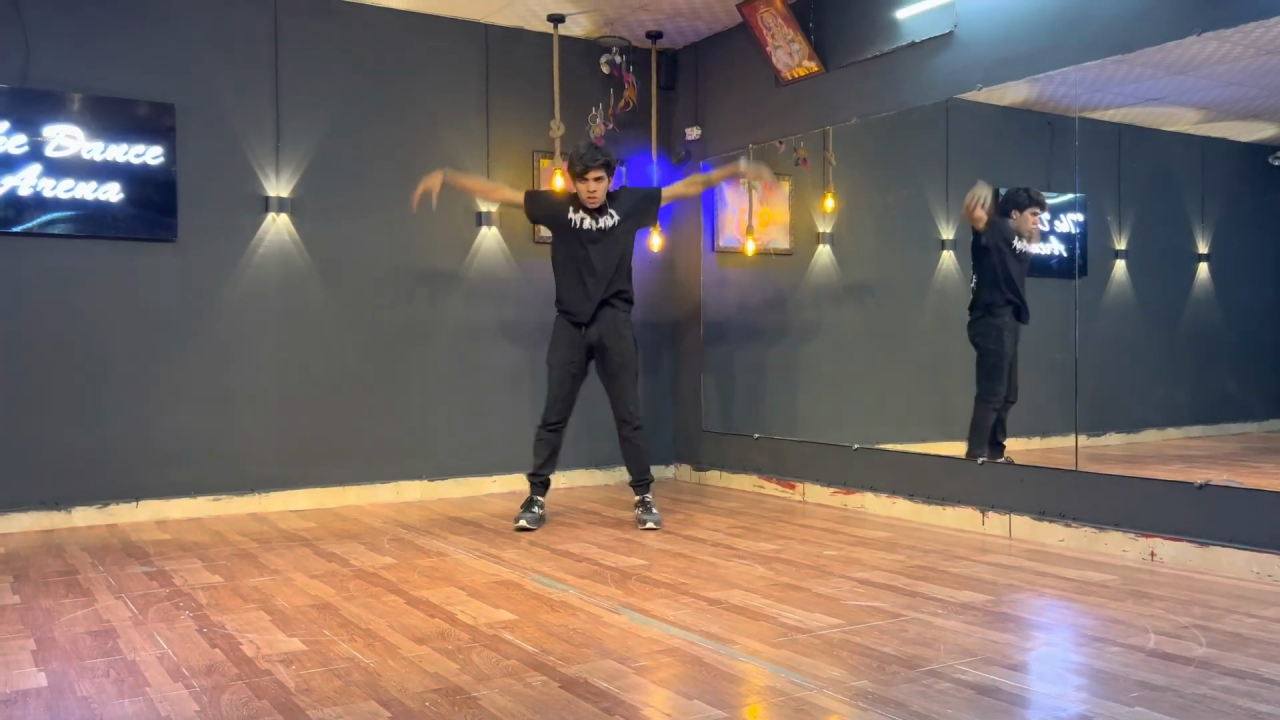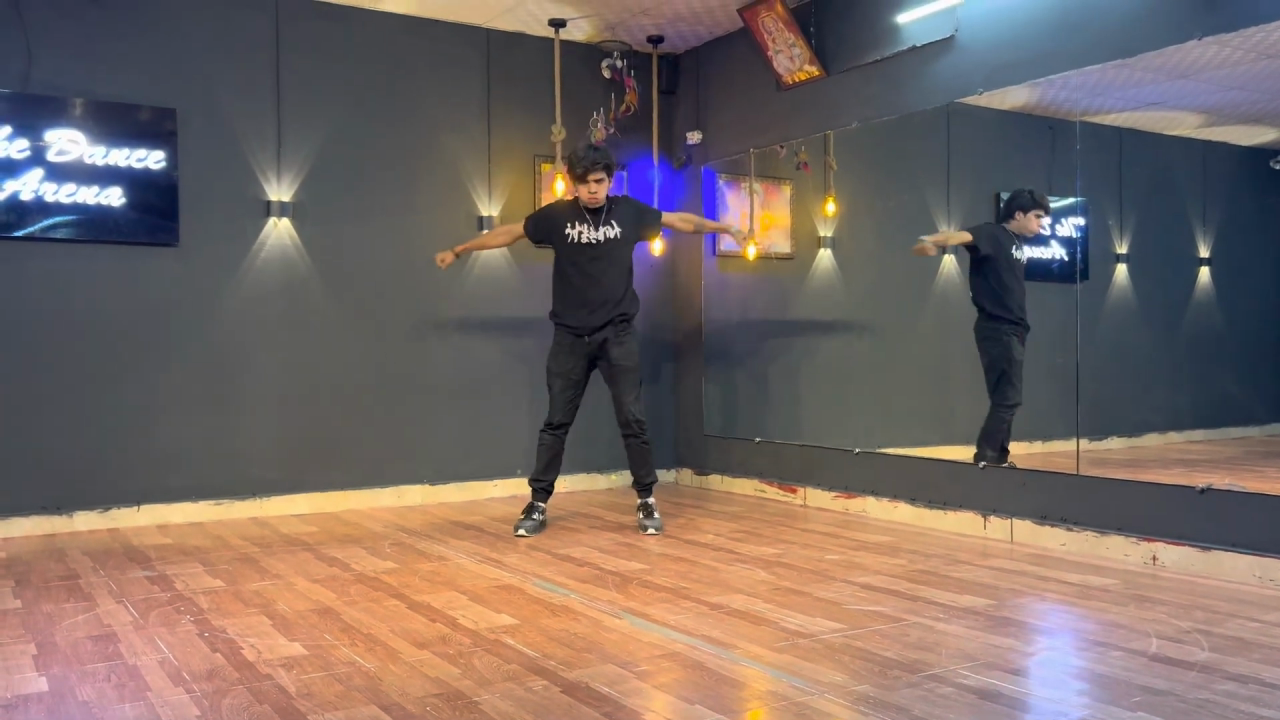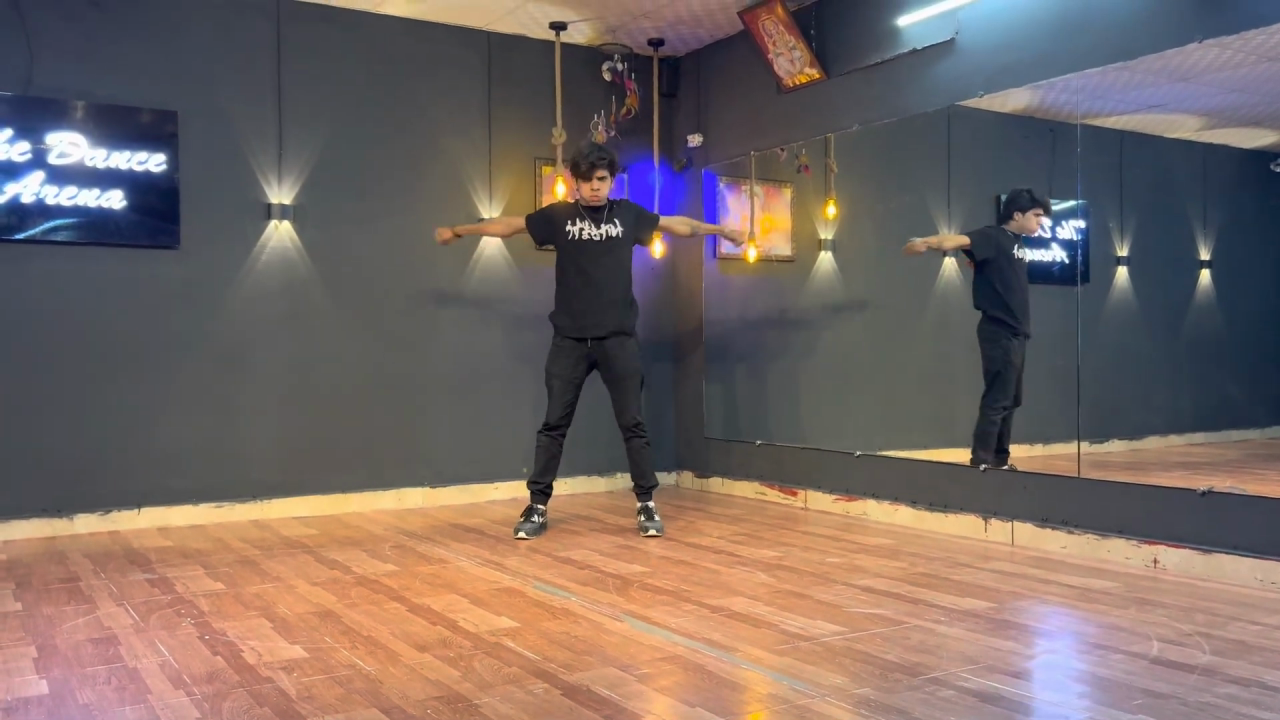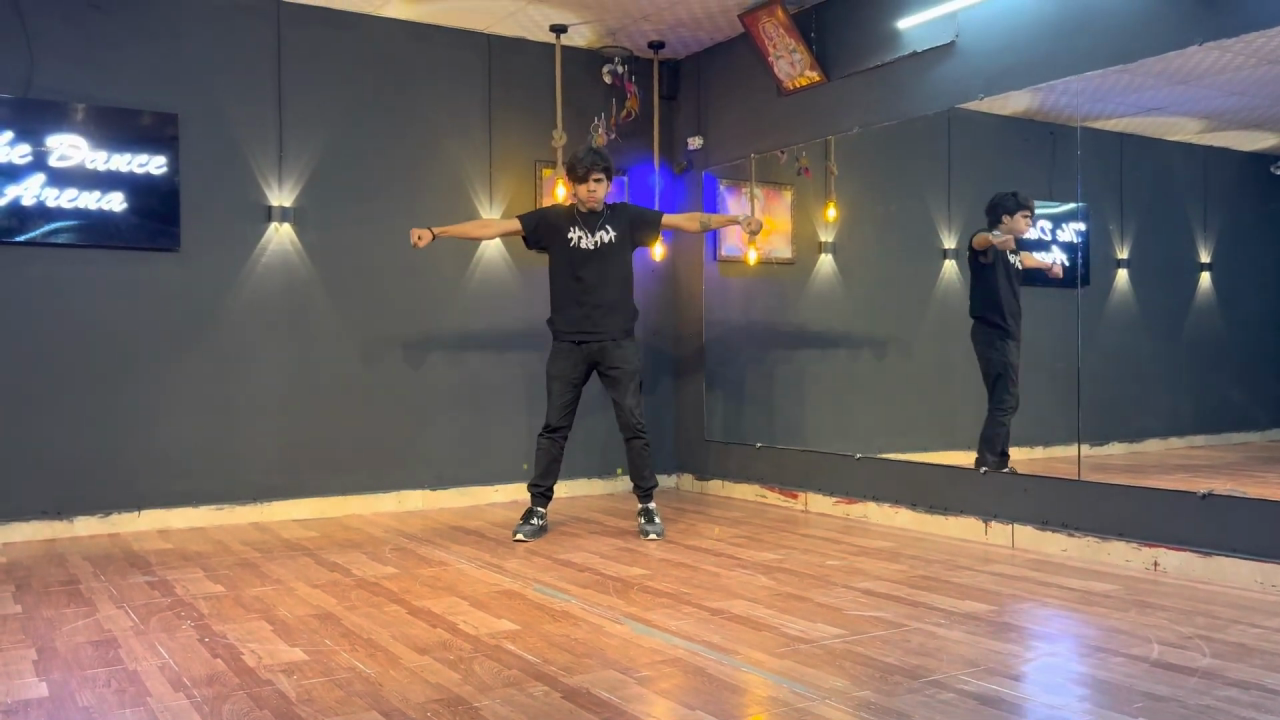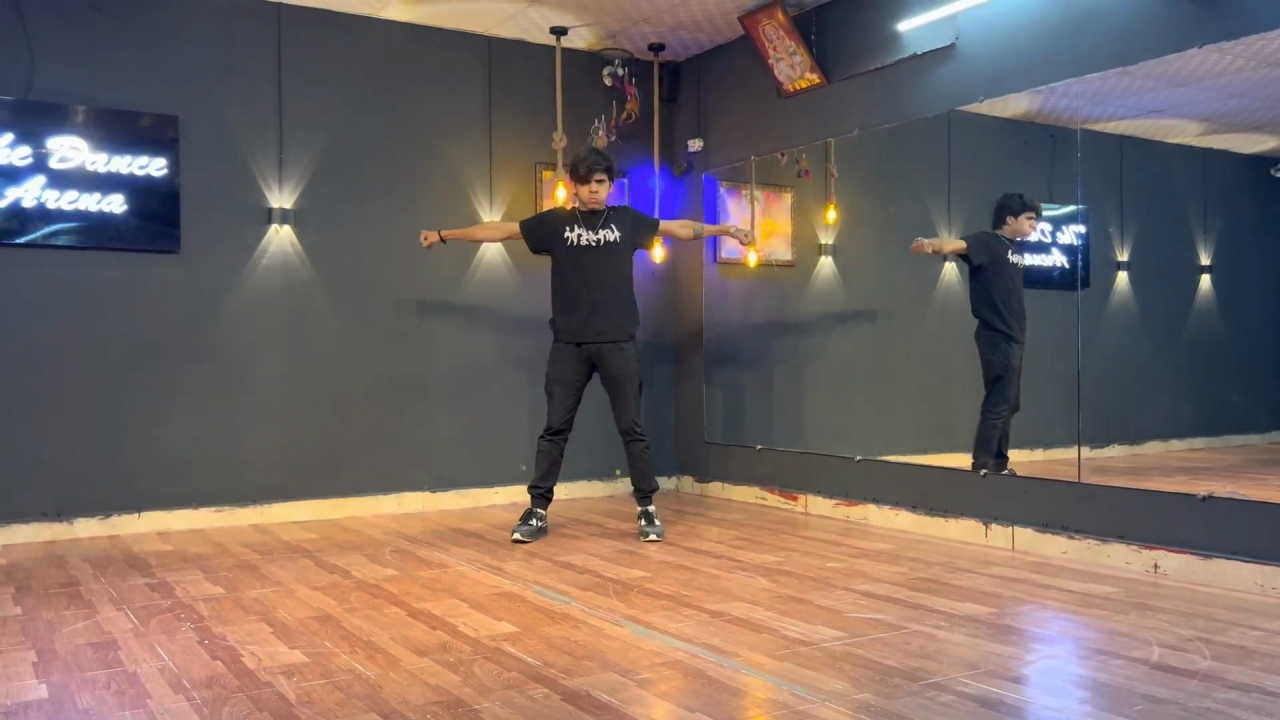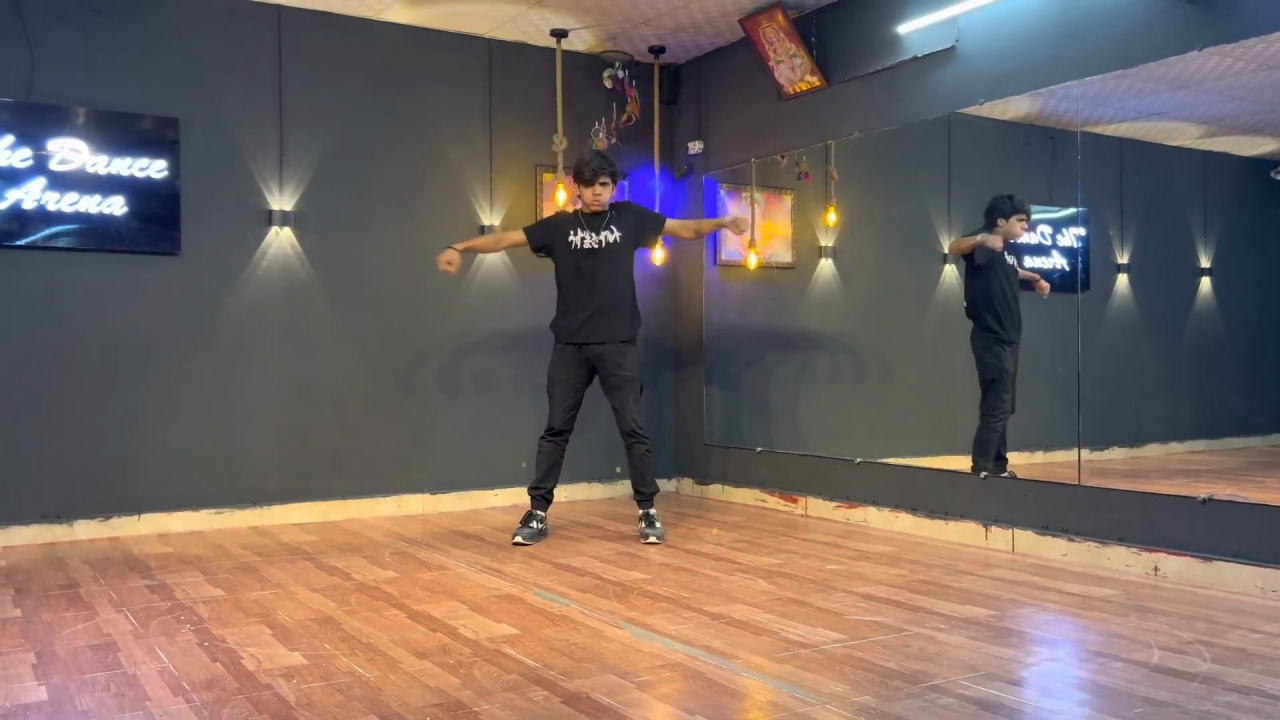
dt=0.3s
person 1, frame 1
left shoulder: (630, 201)
right shoulder: (556, 205)
left elbow: (688, 186)
right elbow: (500, 193)
left wrist: (736, 170)
right wrist: (446, 178)
left hip: (615, 325)
right hip: (570, 327)
left knee: (628, 415)
right knee: (554, 415)
left ankle: (643, 496)
right ankle: (536, 498)
person 1, frame 2
left shoulder: (628, 211)
right shoulder: (556, 215)
left elbow: (678, 220)
right elbow: (508, 232)
left wrist: (726, 227)
right wrist: (459, 249)
left hip: (618, 334)
right hip: (570, 335)
left knee: (632, 419)
right knee: (557, 421)
left ankle: (646, 500)
right ankle: (537, 504)
person 1, frame 3
left shoulder: (628, 213)
right shoulder: (558, 215)
left elbow: (675, 224)
right elbow: (508, 225)
left wrist: (721, 229)
right wrist: (458, 230)
left hip: (619, 338)
right hip: (569, 339)
left knee: (633, 424)
right knee: (554, 423)
left ankle: (646, 504)
right ankle: (537, 506)
person 1, frame 4
left shoulder: (627, 216)
right shoulder: (553, 219)
left elbow: (686, 221)
right elbow: (494, 227)
left wrist: (736, 219)
right wrist: (434, 231)
left hip: (618, 341)
right hip: (568, 342)
left knee: (633, 425)
right knee: (554, 426)
left ankle: (647, 506)
right ankle: (538, 509)
person 1, frame 5
left shoulder: (626, 219)
right shoulder: (555, 222)
left elbow: (679, 229)
right elbow: (499, 231)
left wrist: (728, 230)
right wrist: (443, 234)
left hip: (618, 343)
right hip: (569, 344)
left knee: (632, 428)
right knee: (555, 428)
left ankle: (646, 509)
right ankle: (537, 510)
person 1, frame 6
left shoulder: (629, 217)
right shoulder: (560, 225)
left elbow: (685, 229)
right elbow: (507, 238)
left wrist: (725, 222)
right wrist: (459, 248)
left hip: (618, 345)
right hip: (570, 345)
left knee: (633, 429)
right knee: (556, 429)
left ankle: (648, 511)
right ankle: (537, 512)
person 2, frame 1
left shoulder: (1017, 239)
right shoulder: (995, 230)
right elbow: (972, 212)
left wrist: (1030, 237)
right wrist: (978, 194)
left hip: (1006, 325)
right hip: (990, 323)
left knee: (1007, 394)
right knee: (992, 394)
left ankle: (994, 453)
right ankle: (977, 457)
person 2, frame 2
left shoulder: (1018, 243)
right shoulder: (993, 234)
right elbow: (960, 237)
right wrist: (929, 241)
left hip: (1013, 331)
right hip: (998, 331)
left knee: (1009, 399)
right knee: (1007, 399)
left ankle: (999, 458)
right ankle: (985, 459)
person 2, frame 3
left shoulder: (1016, 243)
right shoulder: (992, 237)
right elbow: (958, 240)
left wrist: (976, 262)
right wrist: (923, 242)
left hip: (1015, 333)
right hip: (998, 331)
left knee: (1009, 400)
right knee: (996, 399)
left ankle: (998, 460)
right ankle: (981, 462)
person 2, frame 4
left shoulder: (1011, 246)
right shoulder: (993, 242)
left elbow: (1023, 259)
right elbow: (978, 240)
left wrist: (1049, 265)
right wrist: (994, 237)
left hip: (1006, 334)
right hip: (993, 333)
left knee: (1006, 401)
right knee: (1003, 401)
left ankle: (999, 462)
right ankle: (986, 464)
person 2, frame 5
left shoulder: (1013, 246)
right shoulder: (987, 241)
right elbow: (957, 244)
right wrist: (932, 244)
left hip: (1012, 336)
right hip: (995, 336)
left knee: (1007, 404)
right knee: (998, 403)
left ankle: (998, 464)
right ankle: (982, 466)
person 2, frame 6
left shoulder: (1004, 247)
right shoulder: (987, 244)
right elbow: (955, 247)
left wrist: (1035, 280)
right wrist: (979, 239)
left hip: (1006, 339)
right hip: (992, 338)
left knee: (1003, 407)
right knee: (995, 407)
left ankle: (997, 466)
right ankle: (982, 468)
